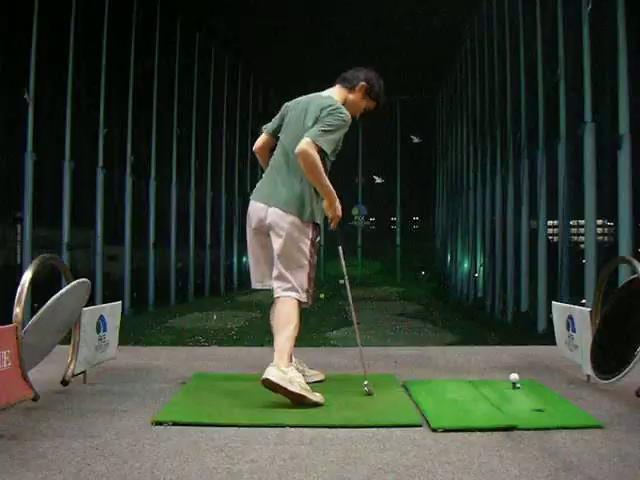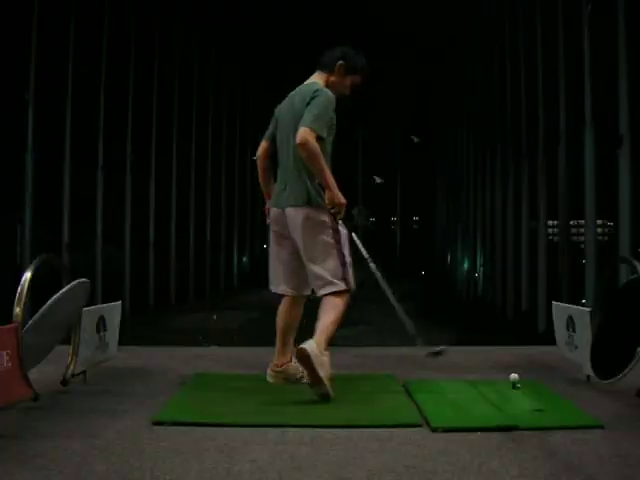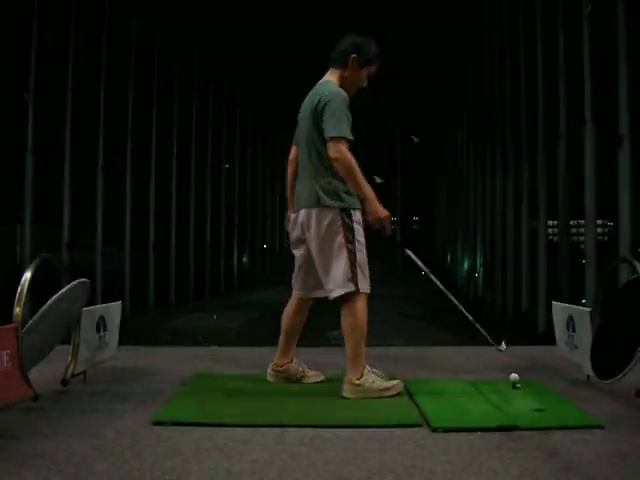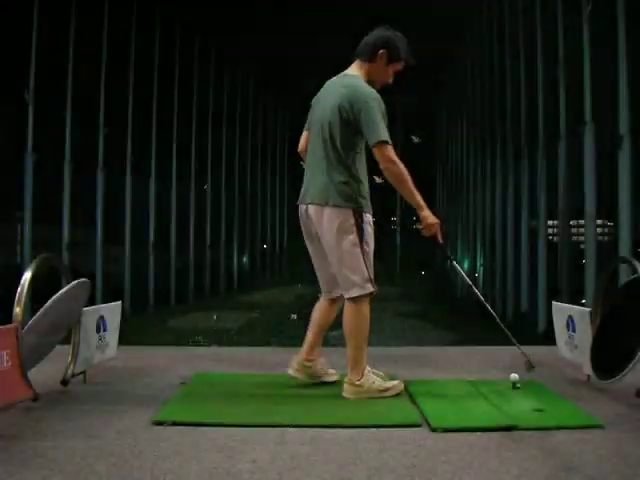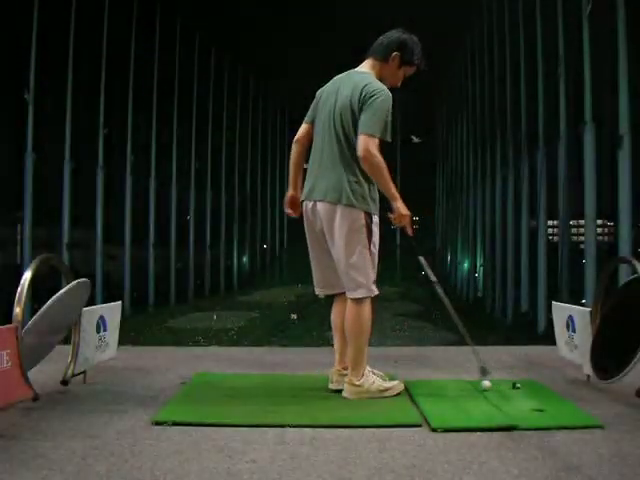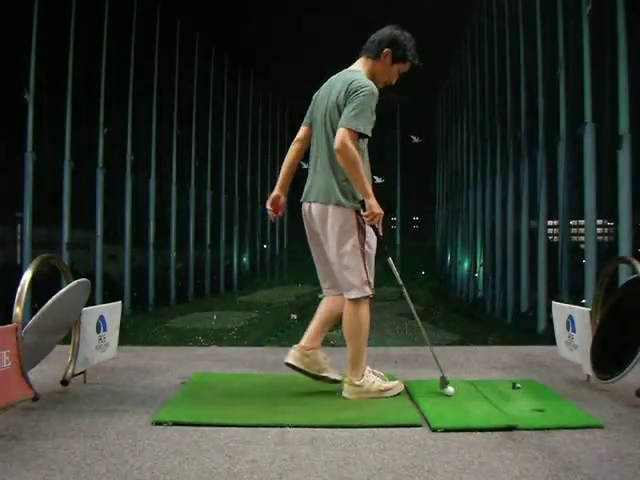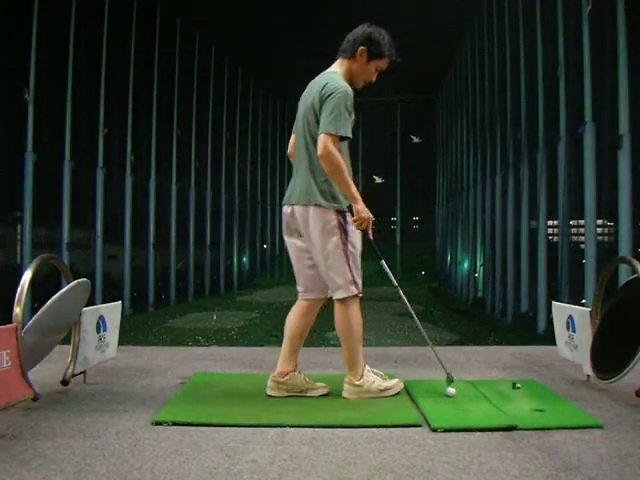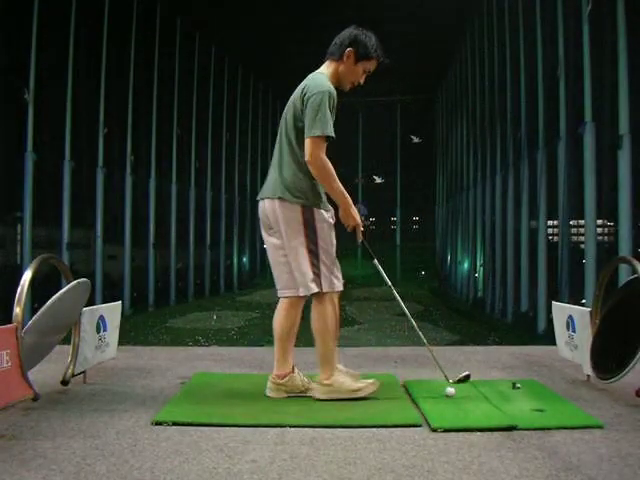
dt=0.3s
person 1, frame 1
left shoulder: (294, 104)
right shoulder: (338, 113)
left elbow: (260, 147)
right elbow: (304, 151)
right wrist: (330, 197)
left hip: (260, 204)
right hip: (294, 212)
left knee: (282, 288)
right knee: (290, 292)
left ankle: (285, 361)
right ankle: (281, 367)
person 1, frame 2
left shoulder: (287, 101)
right shoulder: (321, 96)
left elbow: (262, 155)
right elbow: (304, 141)
left wrist: (271, 196)
right wrist: (332, 187)
left hip: (282, 206)
right hip: (312, 206)
left knee: (293, 289)
right knee: (338, 286)
left ankle: (282, 363)
right ankle: (316, 346)
person 1, frame 3
left shoulder: (311, 97)
right shoulder: (334, 96)
left elbow: (294, 159)
right elbow: (338, 153)
left wrist: (292, 207)
right wrist: (371, 201)
left hip: (306, 207)
right hip: (331, 206)
left knee: (304, 291)
right knee: (353, 290)
left ankle: (283, 363)
right ankle: (356, 376)
person 1, frame 4
left shoulder: (326, 89)
right shoulder: (365, 96)
left elbow: (303, 147)
right elbow: (387, 160)
right wrist: (422, 209)
left hip: (311, 202)
right hip: (343, 205)
left knee: (335, 290)
right knee: (357, 290)
left ankle: (308, 360)
right ankle: (357, 378)
person 1, frame 5
left shoulder: (331, 86)
right shoulder: (377, 92)
left elbow: (300, 140)
right elbow: (367, 152)
left wrist: (295, 187)
right wrist: (396, 202)
left hip: (315, 201)
right hip: (349, 203)
left knee: (341, 289)
right knee: (360, 290)
left ankle: (342, 368)
right ankle: (358, 378)
person 1, frame 6
left shoulder: (329, 85)
right shoulder: (364, 88)
left elbow: (300, 141)
right elbow: (343, 145)
left wrist: (281, 188)
right wrist: (370, 197)
left hip: (315, 201)
right hip: (343, 204)
left knee: (340, 288)
right knee: (357, 290)
left ankle: (307, 349)
right ankle: (358, 378)
person 1, frame 7
left shoulder: (314, 86)
right shoulder: (339, 89)
left elbow: (294, 149)
right elbow: (326, 150)
right wrist: (357, 201)
left hip: (297, 203)
right hip: (324, 207)
left knee: (312, 294)
right knee: (346, 291)
left ankle: (284, 373)
right ankle: (357, 378)
person 1, frame 8
left shoulder: (310, 86)
right shoulder: (323, 90)
right elbow: (314, 157)
left wrist: (329, 200)
right wrist: (347, 205)
left hip: (277, 199)
right hip: (297, 203)
left knee: (294, 291)
right knee: (324, 288)
left ankle: (282, 375)
right ankle: (329, 374)
